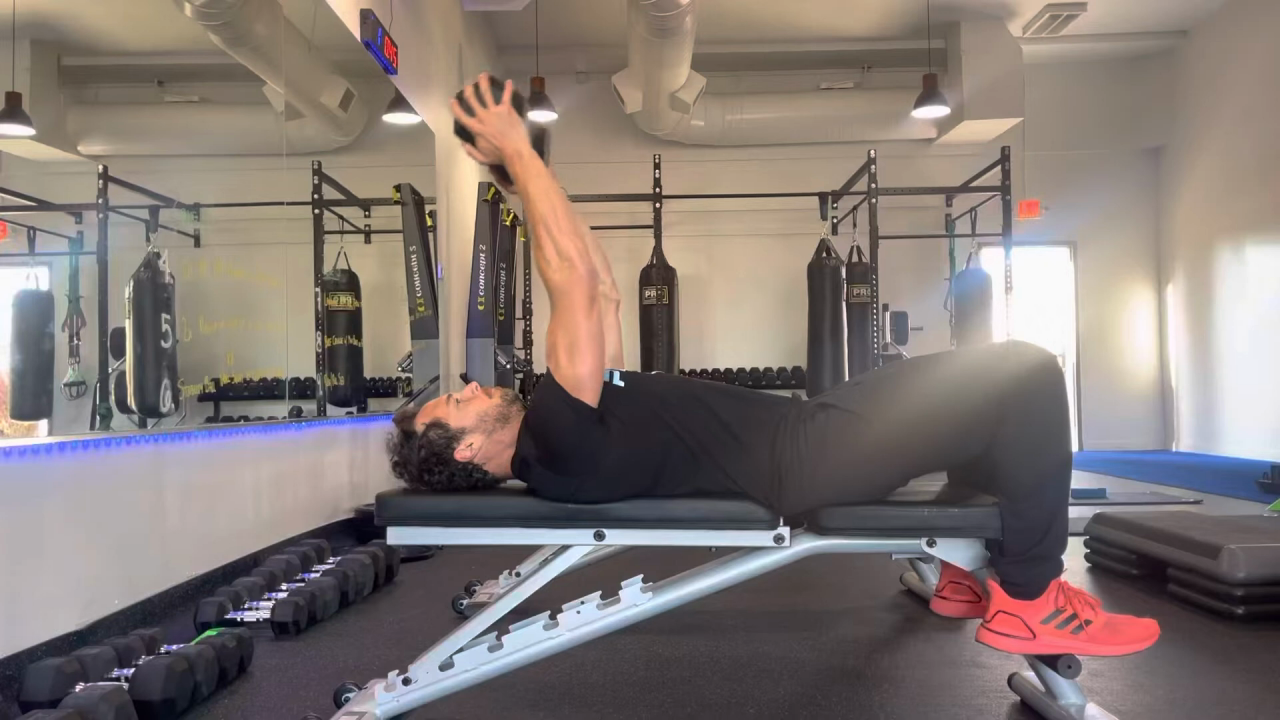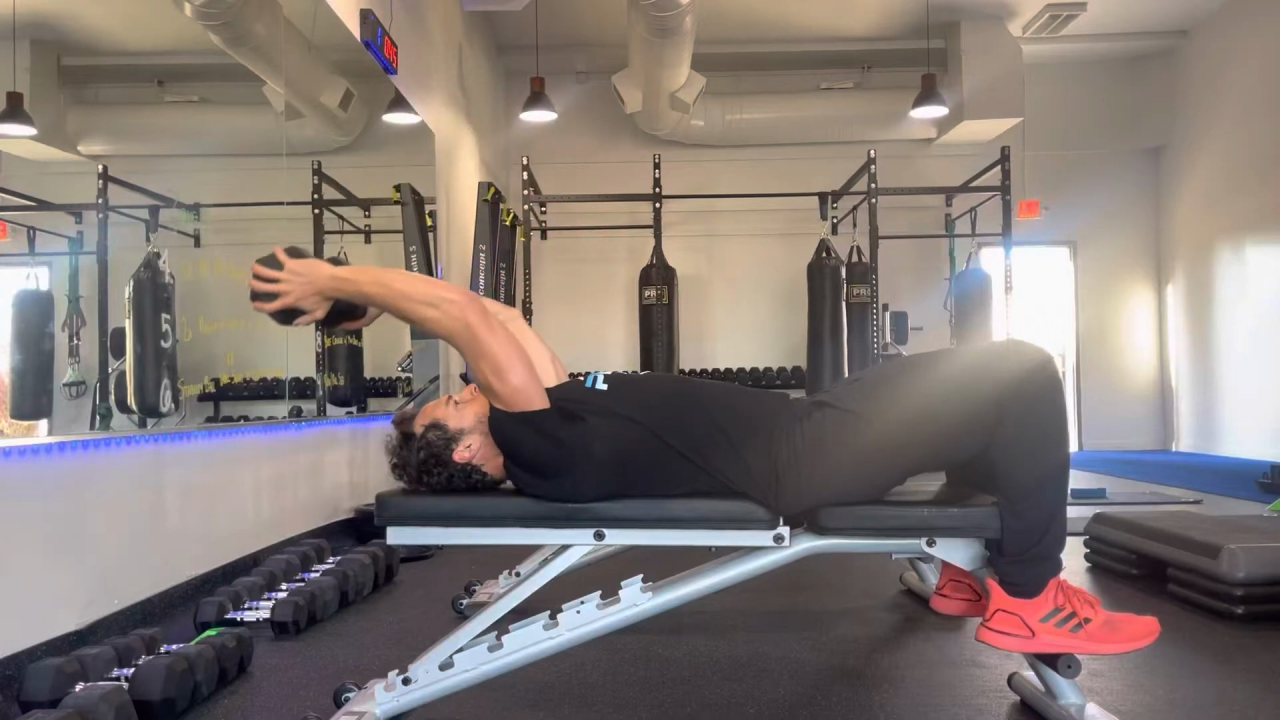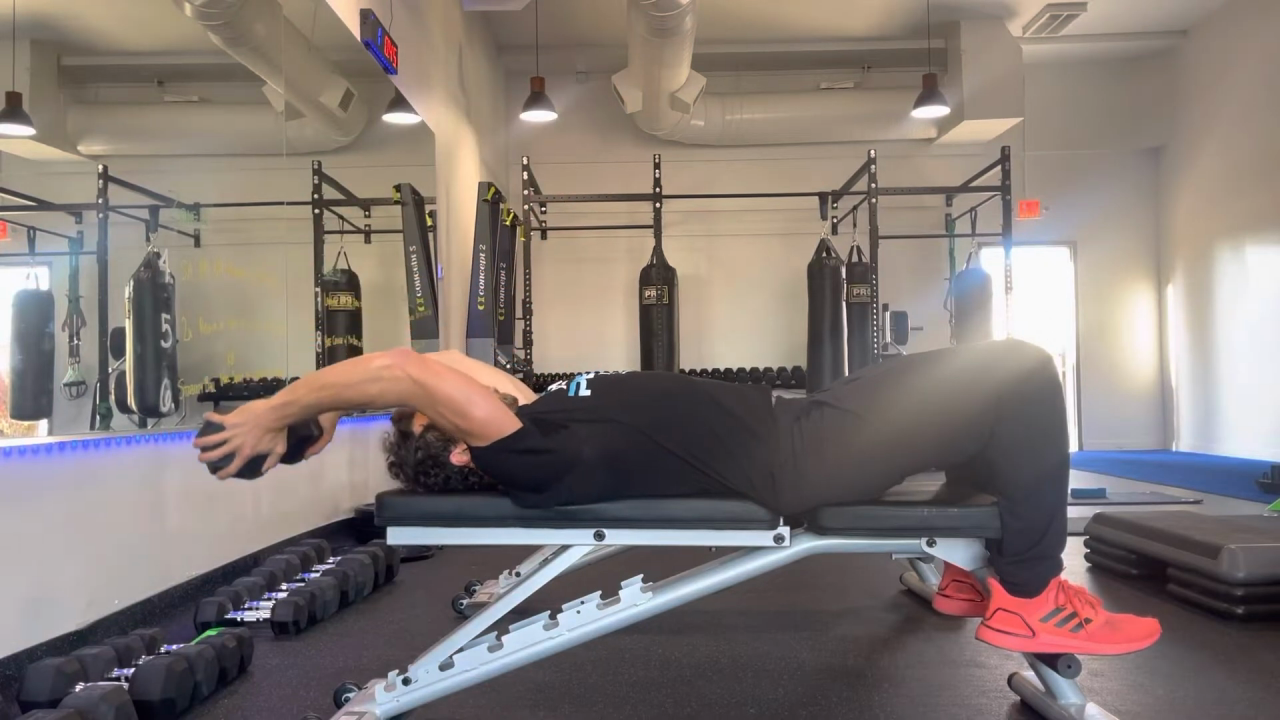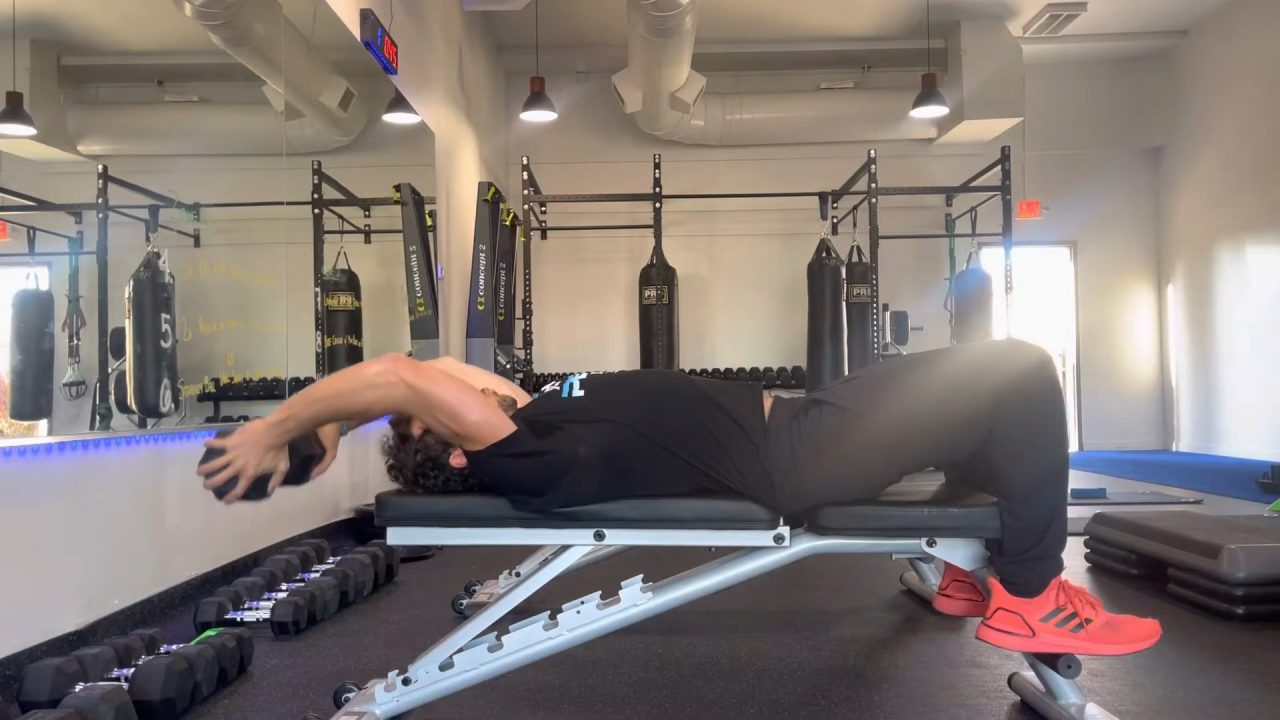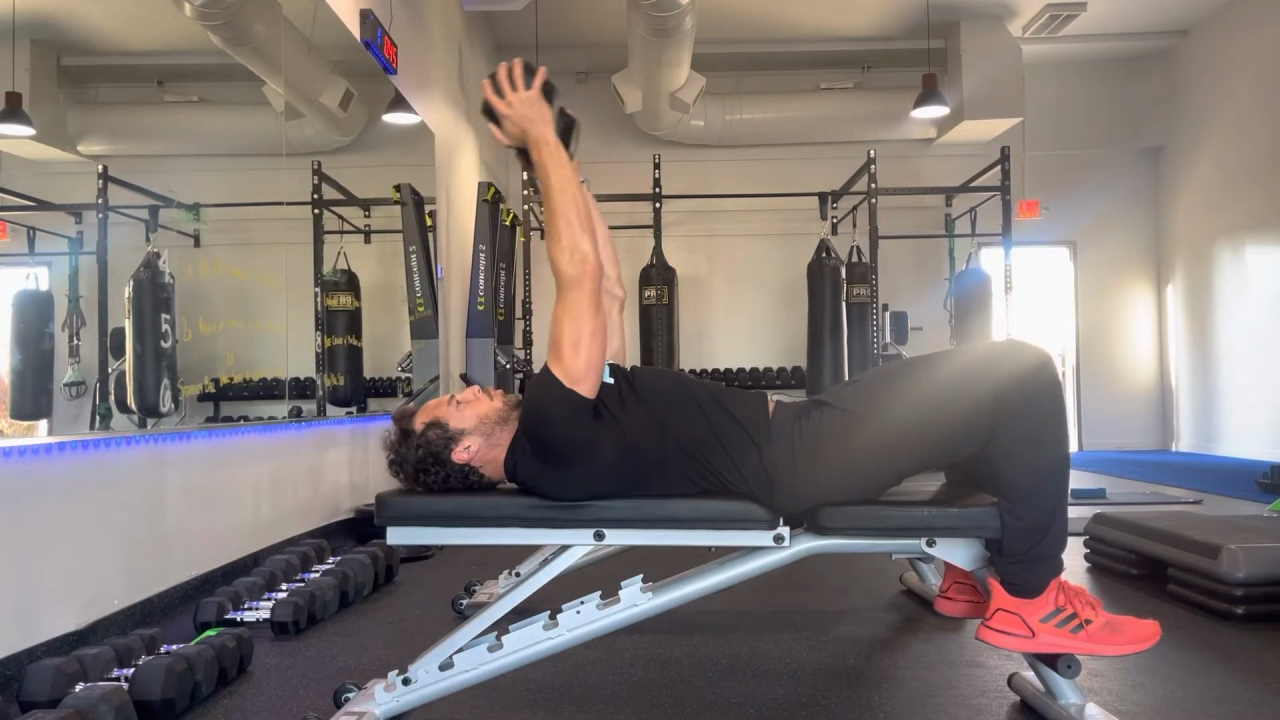
dt=1s
person 1, frame 1
left shoulder: (552, 430)
right shoulder: (559, 445)
left elbow: (595, 293)
right elbow: (577, 283)
left wrist: (520, 164)
right wrist: (518, 150)
left hip: (805, 423)
right hip: (809, 460)
left knee: (995, 383)
right knee: (1026, 375)
left ankle: (977, 568)
right ankle: (1027, 600)
person 1, frame 2
left shoulder: (550, 427)
right shoulder: (546, 456)
left elbow: (490, 321)
right elbow: (472, 316)
left wrist: (353, 288)
right wrist: (335, 278)
left hip: (798, 419)
right hip: (803, 460)
left knee: (989, 374)
right knee: (1021, 374)
left ankle: (974, 568)
right ankle: (1025, 599)
person 1, frame 3
left shoulder: (536, 417)
right shoulder: (535, 462)
left elbow: (441, 364)
right elbow: (410, 370)
left wrist: (306, 404)
right wrist: (274, 411)
left hip: (797, 417)
right hip: (803, 459)
left knee: (990, 378)
right knee: (1020, 372)
left ankle: (970, 569)
right ankle: (1027, 598)
person 1, frame 4
left shoulder: (535, 418)
right shoulder: (529, 463)
left elbow: (418, 371)
right elbow: (404, 378)
left wrist: (318, 417)
right wrist: (270, 429)
left hip: (796, 414)
right hip: (799, 455)
left knee: (988, 380)
right knee: (1019, 372)
left ankle: (971, 567)
right ankle: (1028, 597)
person 1, frame 5
left shoulder: (551, 428)
right shoulder: (552, 442)
left elbow: (603, 286)
right elbow: (579, 272)
left wrist: (548, 149)
right wrist: (539, 136)
left hip: (799, 428)
right hip: (802, 458)
left knee: (984, 389)
right knee: (1021, 376)
left ankle: (978, 565)
right ankle: (1027, 597)
